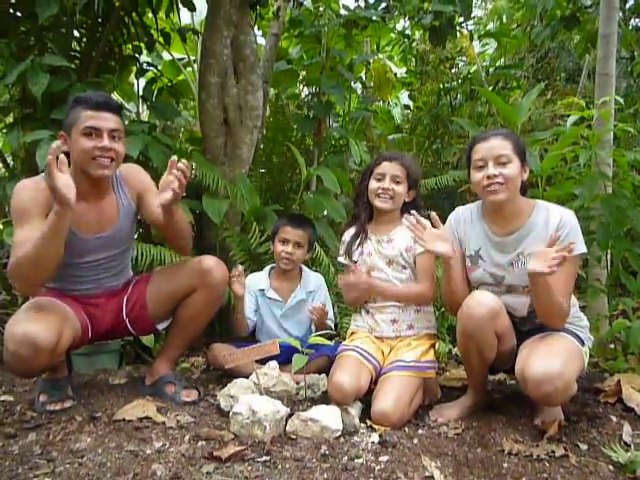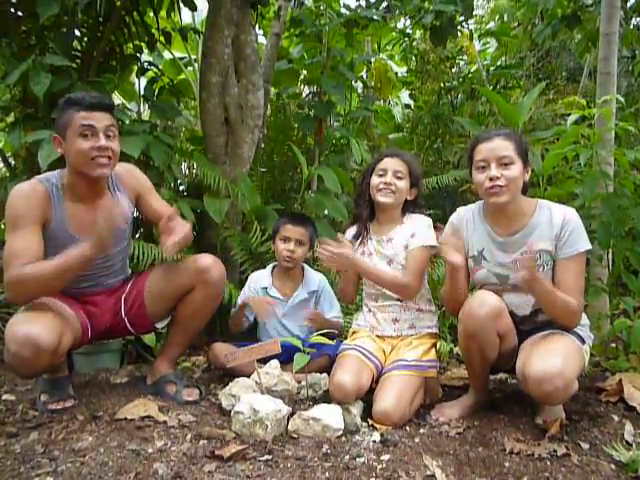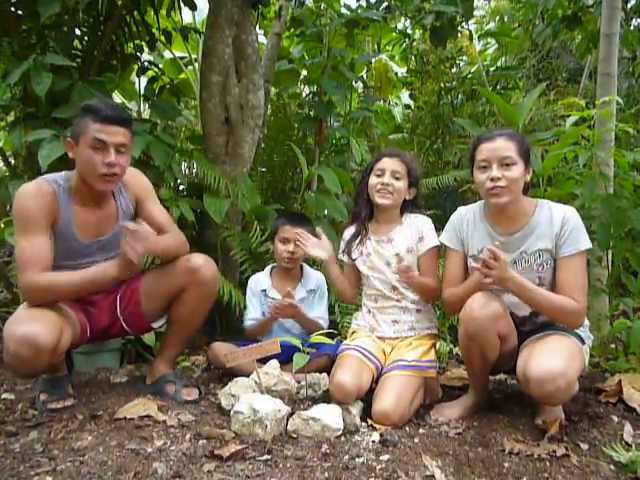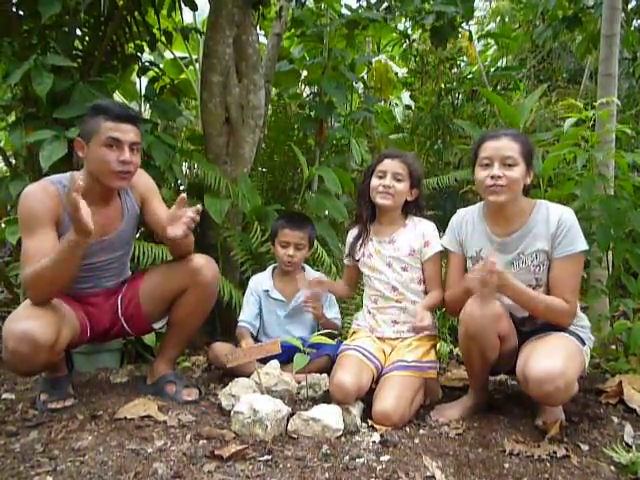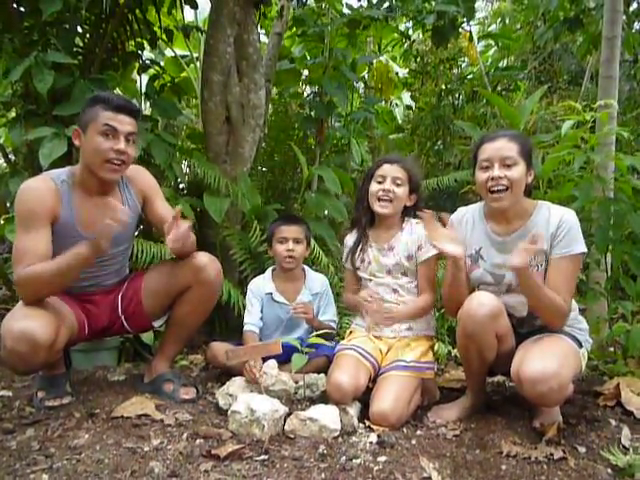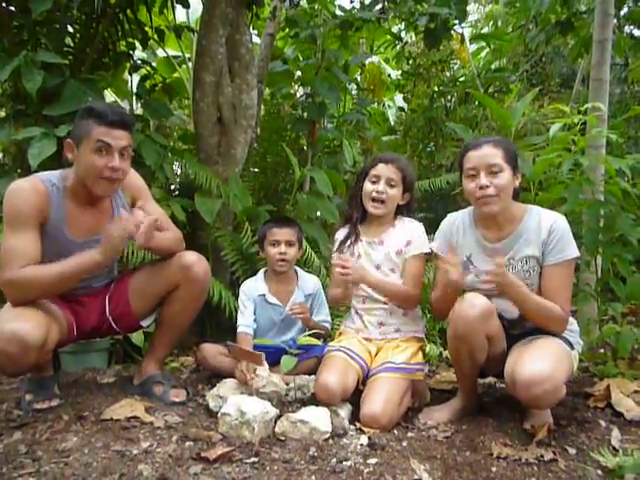
dt=0.4s
person 1, frame 1
left shoulder: (133, 177)
right shoulder: (33, 191)
left elbow: (184, 247)
left wrist: (169, 208)
right wrist: (63, 210)
left hip: (124, 298)
right hip: (63, 304)
left knee: (212, 272)
right knee: (27, 344)
left ankle: (161, 370)
right ankle: (57, 369)
person 1, frame 2
left shoulder: (128, 177)
right shoulder: (30, 196)
left elbow: (174, 221)
left wrist: (177, 231)
right wrist: (90, 249)
left hip: (123, 297)
right hip: (64, 305)
left knee: (209, 270)
right knee: (28, 345)
left ankle: (162, 369)
right ankle: (57, 370)
person 1, frame 3
left shoulder: (132, 182)
right shoulder: (37, 196)
left elbow: (178, 243)
right elbow: (31, 287)
left wrist: (153, 245)
right wrist: (116, 267)
left hip: (122, 300)
right hip: (64, 306)
left knee: (202, 269)
right knee: (26, 344)
left ankle: (161, 370)
right ankle: (56, 371)
person 1, frame 4
left shoulder: (138, 182)
right shoulder: (42, 196)
left elbow: (184, 248)
right elbow: (35, 287)
left wrist: (177, 234)
right wrist: (80, 236)
left hip: (123, 299)
right hip: (66, 305)
left knee: (203, 270)
left ankle: (161, 369)
right ankle: (57, 371)
person 1, frame 5
left shoulder: (138, 179)
right shoulder: (40, 192)
left elbow: (186, 243)
left wrist: (179, 242)
right wrist: (89, 251)
left hip: (121, 297)
right hip: (63, 303)
left knee: (206, 269)
left ankle: (159, 367)
right ankle: (54, 369)
person 1, frame 6
left shoulder: (128, 182)
right shoulder: (28, 193)
left elbow: (175, 242)
left wrist: (150, 239)
right wrist: (99, 255)
left hip: (109, 298)
right hip: (51, 304)
left knee: (194, 267)
left ankle: (149, 369)
right ankle: (42, 372)
person 2, frame 1
left shoulder: (559, 220)
right shoulder: (460, 220)
left elbow: (557, 316)
right elbow: (455, 304)
left wrist: (538, 277)
right wrist: (449, 260)
left hip: (554, 330)
right hip: (491, 334)
left knee: (543, 380)
right knee: (478, 306)
left ankle: (549, 395)
right ankle: (475, 394)
person 2, frame 2
left shoulder: (562, 221)
right shoulder: (461, 221)
left elbow: (570, 316)
right elbow: (455, 307)
left wrist: (538, 283)
right wrist: (455, 267)
left hip: (554, 329)
right hip: (494, 336)
left knee: (544, 379)
right knee: (483, 305)
left ankle: (548, 396)
right ankle: (476, 392)
person 2, frame 3
left shoulder: (563, 219)
right shoulder: (463, 220)
left elbow: (575, 315)
right elbow: (450, 303)
left wrist: (509, 278)
right wrist: (482, 279)
left hip: (554, 329)
right hip: (491, 335)
left knee: (546, 379)
right knee: (479, 306)
left ankle: (550, 397)
right ankle: (476, 393)
person 2, frame 4
left shoulder: (559, 220)
right shoulder: (463, 221)
left elbow: (566, 314)
right elbow: (453, 306)
left wrist: (508, 285)
right wrist: (468, 286)
left hip: (555, 330)
right hip: (494, 336)
left knee: (545, 380)
right knee: (480, 306)
left ankle: (551, 397)
right ankle: (476, 394)
person 2, frame 5
left shoulder: (560, 221)
right shoulder: (463, 220)
left elbow: (557, 316)
right elbow: (453, 305)
left wrist: (524, 272)
right wrist: (456, 261)
left hip: (555, 331)
right hip: (491, 337)
left knee: (538, 381)
right knee: (480, 306)
left ankle: (549, 398)
right ankle: (474, 395)
person 2, frame 6
left shoulder: (550, 227)
right shoulder: (452, 226)
left elbow: (557, 322)
right elbow: (440, 310)
left wrist: (509, 284)
right wrist: (449, 284)
left hip: (542, 335)
right hip: (483, 341)
left knee: (532, 383)
right knee: (471, 307)
left ankle: (538, 401)
right ankle: (466, 396)
person 3, frame 1
right shoulder: (354, 235)
left elbow: (427, 292)
right elbow: (351, 288)
left wrist: (375, 289)
right wrist: (357, 289)
left hip: (412, 334)
right hip: (367, 331)
left knee: (386, 415)
right knee: (341, 389)
left ankle: (421, 384)
right ankle: (383, 378)
person 3, frame 2
left shoulder: (419, 226)
right shoulder: (355, 234)
left elbow: (409, 288)
right elbow: (346, 297)
left wrist: (357, 263)
right wrist: (343, 268)
left hip: (413, 333)
right hip: (369, 329)
left knee: (387, 414)
right knee: (343, 389)
left ankle: (421, 382)
right ankle: (383, 379)
person 3, frame 3
left shoulder: (421, 227)
right shoulder: (355, 234)
left elbow: (433, 293)
right elbow: (348, 292)
left wrist: (411, 278)
right wrist: (327, 261)
left hip: (413, 333)
right hip: (365, 329)
left knee: (387, 414)
right knee: (342, 391)
left ankle: (419, 383)
right ankle: (376, 377)
person 3, frame 4
left shoulder: (424, 231)
right shoulder: (357, 235)
left elbow: (436, 292)
right elbow: (350, 287)
left wrist: (425, 308)
right wrist: (326, 284)
left hip: (415, 335)
right hip: (369, 329)
left knee: (386, 415)
right knee: (342, 391)
left ankle: (422, 384)
right ankle: (393, 378)
person 3, frame 5
left shoulder: (419, 233)
right shoulder: (355, 238)
left elbow: (428, 296)
right elbow: (350, 296)
left wrist: (392, 314)
right wrist: (360, 302)
left hip: (411, 335)
right hip: (366, 330)
left knee: (385, 415)
right knee: (340, 389)
left ankle: (419, 383)
right ankle: (381, 379)
person 3, frame 6
left shoulder: (411, 231)
right shoulder: (346, 235)
left elbow: (412, 296)
right elbow: (335, 296)
left wrist: (365, 277)
right wrist: (344, 284)
left hip: (401, 336)
right hip: (356, 331)
left knee: (375, 417)
right knee: (328, 390)
left ankle: (410, 385)
right ankle: (371, 380)
person 4, frame 1
left shoulder: (316, 282)
right shoulder: (255, 281)
left elbow: (326, 333)
right elbow: (241, 332)
left wrist: (319, 321)
right wrist: (239, 299)
left hip: (304, 353)
left knee: (333, 350)
right knee: (215, 352)
person 4, frame 2
left shoulder: (318, 282)
right shoulder: (257, 280)
left elbow: (336, 327)
right elbow: (234, 328)
left wrist: (323, 322)
right wrist: (245, 305)
left knee: (337, 349)
right knee: (217, 351)
person 4, frame 3
left shoulder: (316, 280)
right shoulder: (257, 281)
left elbow: (320, 330)
right elbow: (251, 333)
left wrist: (297, 314)
right wrist: (274, 316)
left hip: (305, 351)
left knee: (335, 349)
right knee: (216, 350)
person 4, frame 4
right shoulder: (258, 282)
left elbow: (334, 330)
right elbow: (245, 325)
left wrist: (321, 318)
right wrist: (245, 339)
left hip: (306, 352)
left knee: (337, 349)
right knee: (217, 350)
person 4, frame 5
left shoulder: (319, 283)
right shoulder: (258, 285)
left elbow: (330, 332)
right elbow: (251, 329)
left wrist: (314, 322)
right wrist: (254, 358)
left hip: (305, 352)
left knee: (335, 350)
right knee: (215, 351)
person 4, frame 6
left shoulder: (311, 284)
right shoulder: (250, 287)
left elbow: (325, 332)
right elbow: (244, 331)
left wrist: (309, 322)
right wrist: (247, 361)
left hip: (296, 354)
right hip: (259, 354)
right knee: (205, 352)
